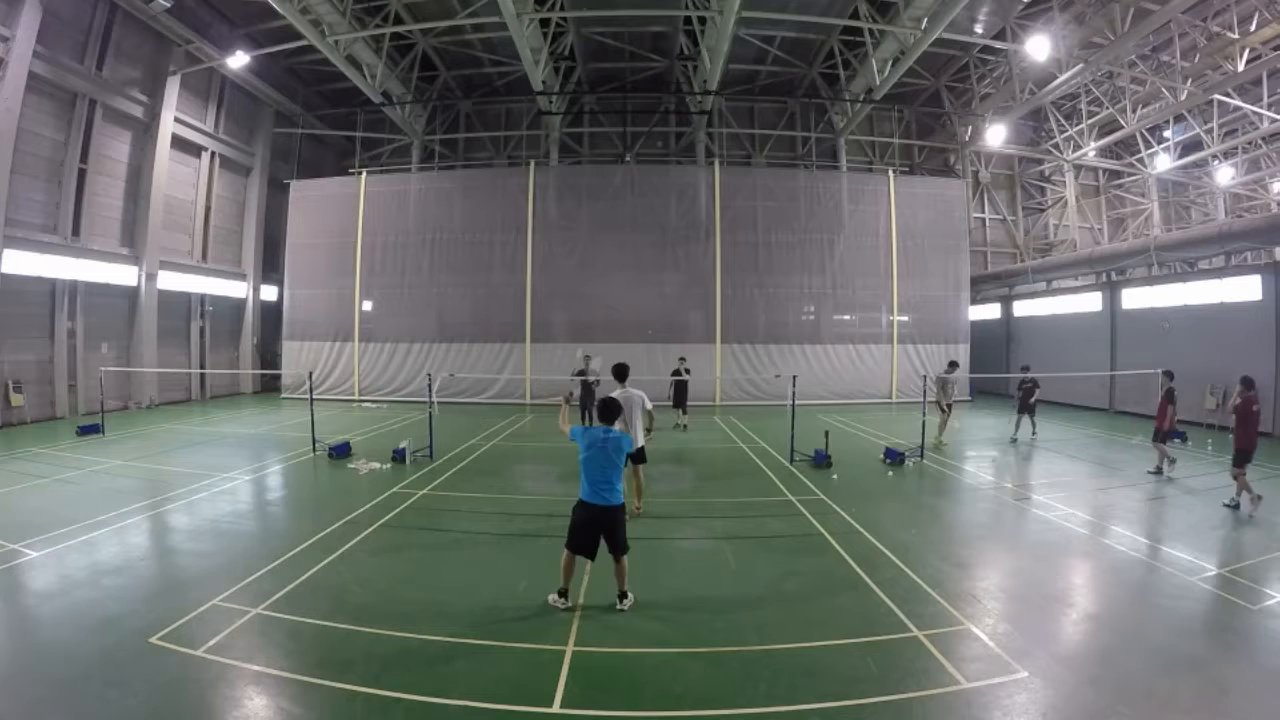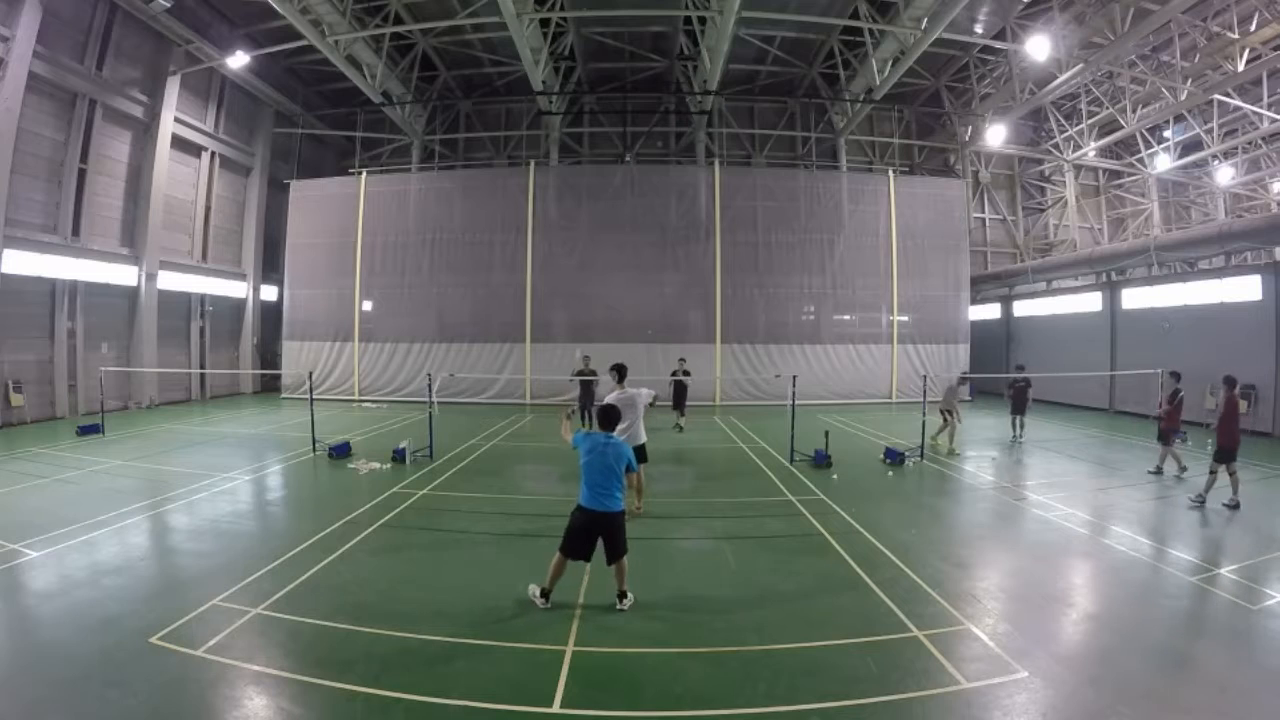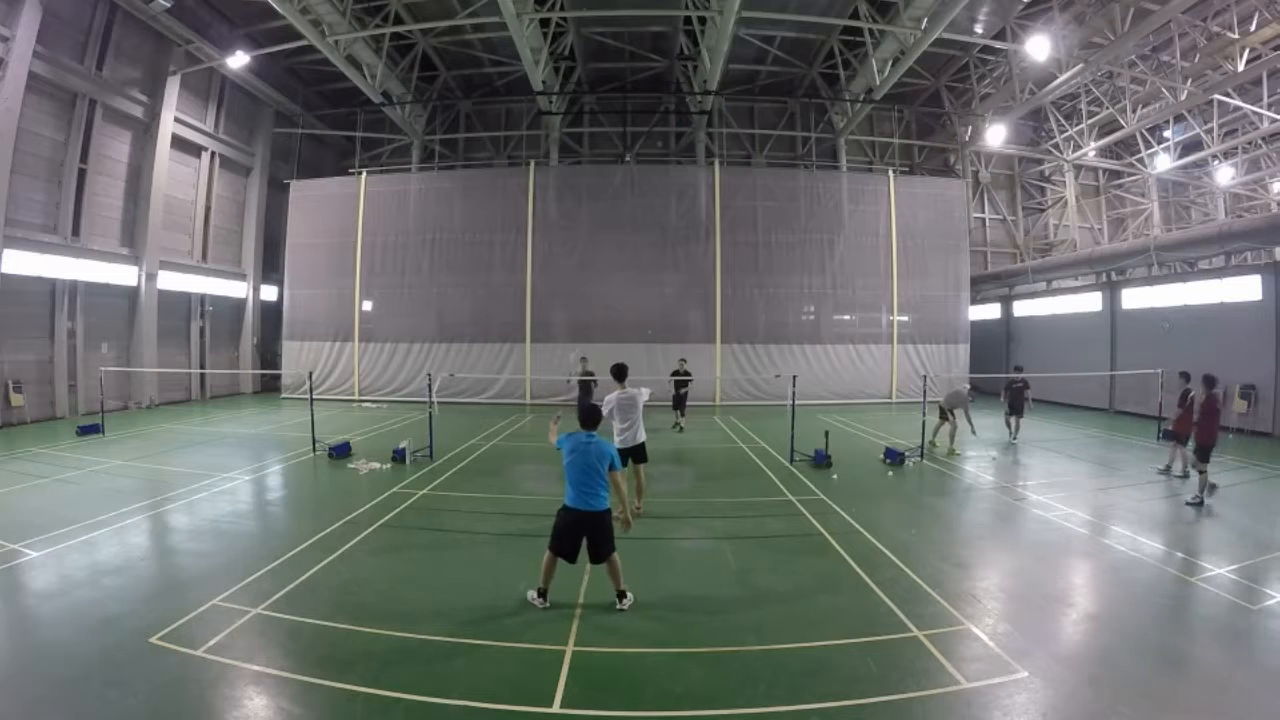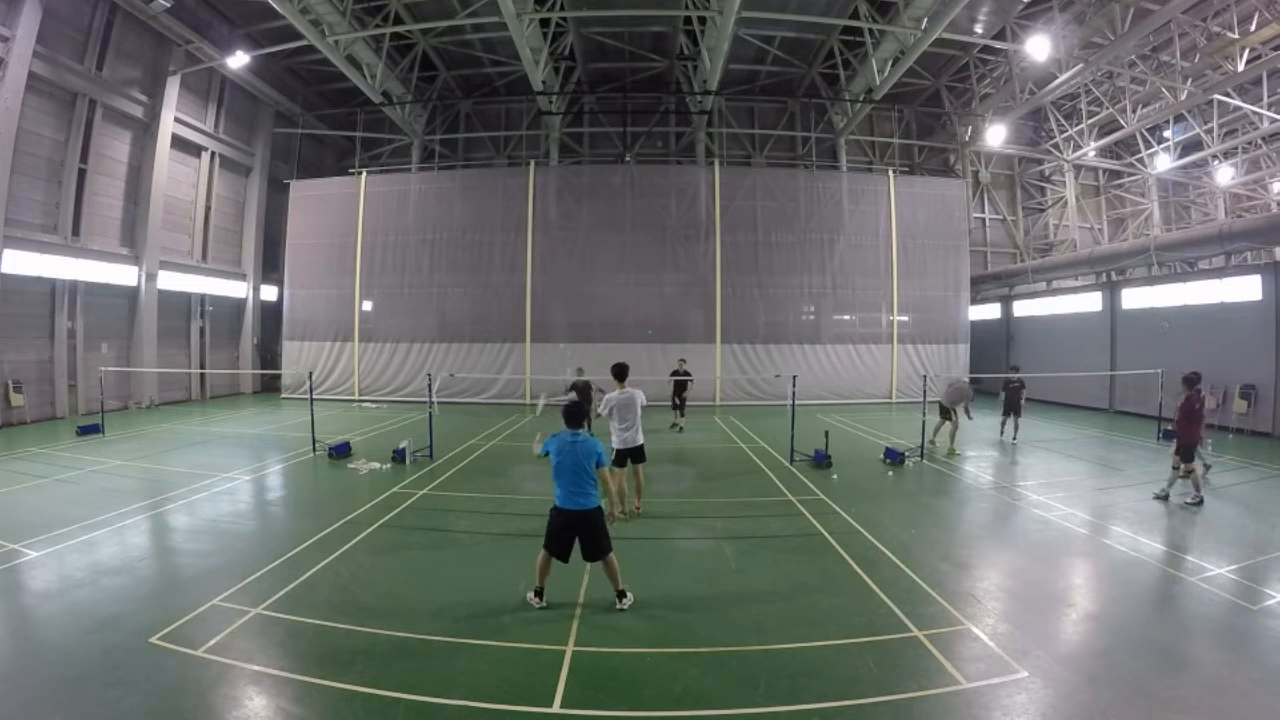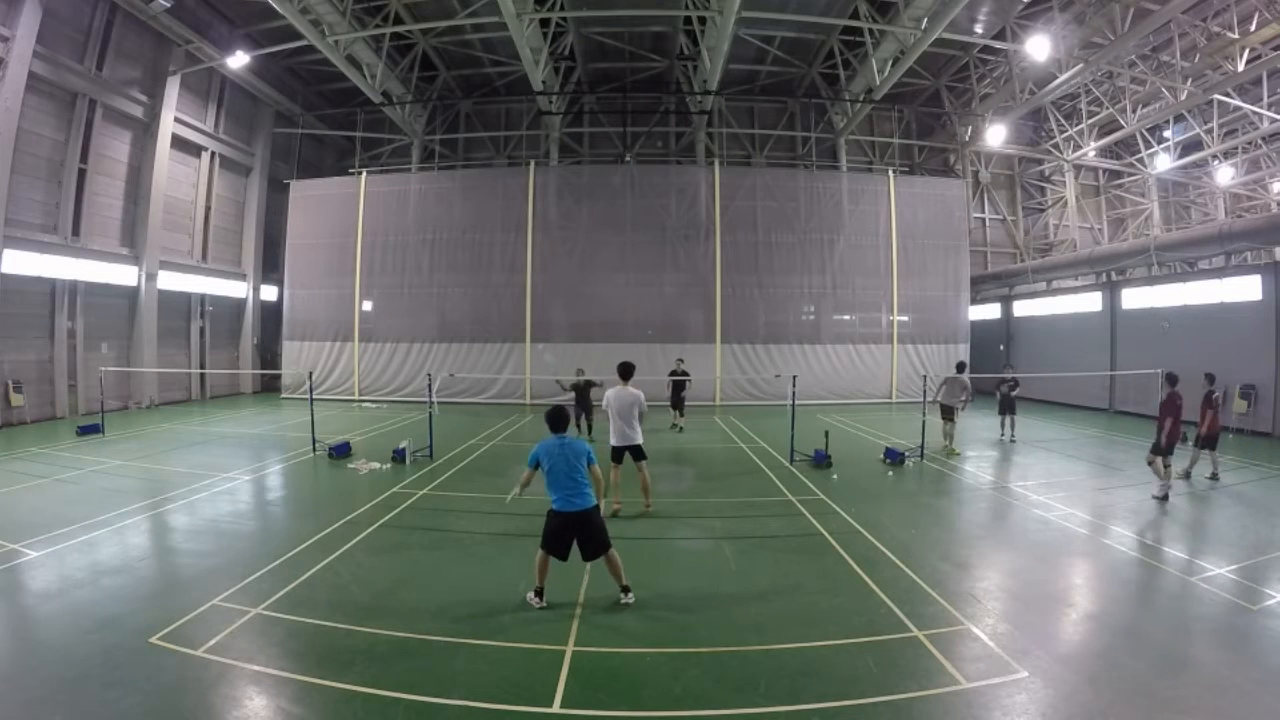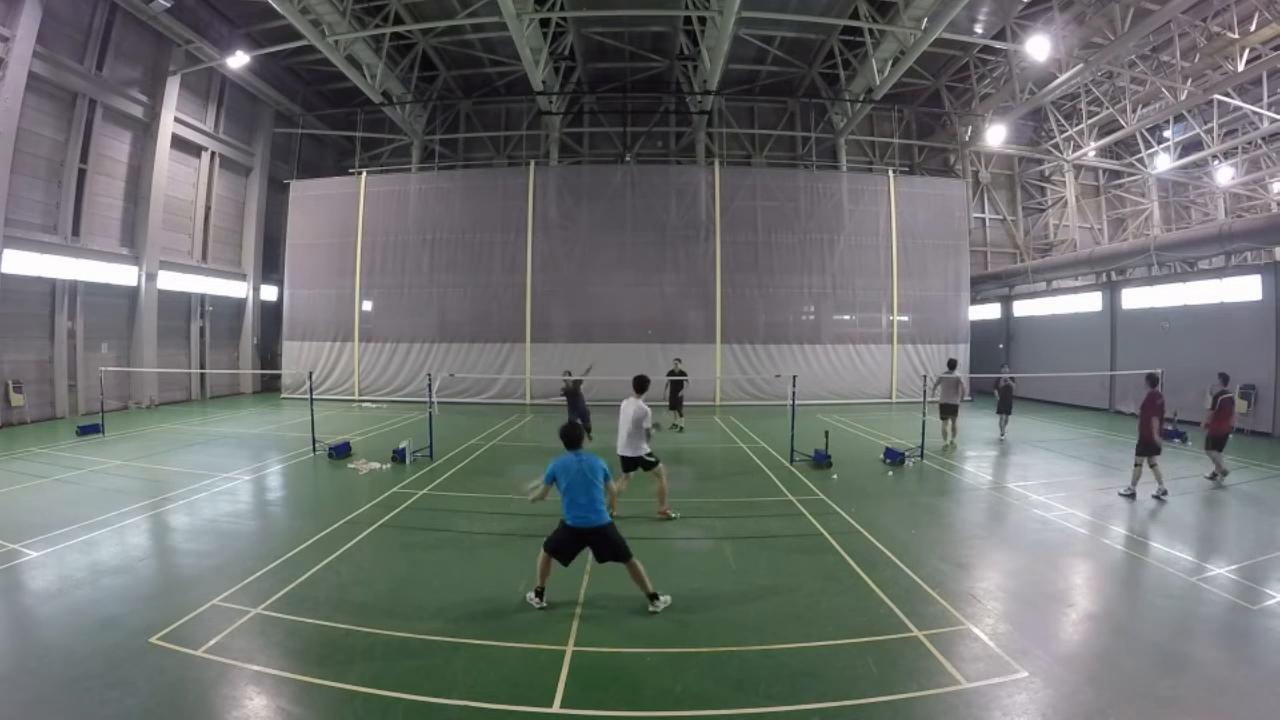
dt=0.3s
person 1, frame 1
left shoulder: (585, 434)
right shoulder: (624, 439)
left elbow: (563, 425)
left wrist: (565, 404)
left hip: (587, 505)
right hip: (614, 506)
left knee: (570, 550)
right knee: (619, 553)
left ankle: (562, 595)
right ankle: (623, 596)
person 1, frame 2
left shoulder: (586, 440)
right shoulder: (625, 449)
left elbow: (565, 435)
left wrist: (566, 419)
left hip: (586, 510)
right hip: (614, 512)
left knee: (564, 553)
right knee: (619, 555)
left ankle: (544, 594)
right ankle: (622, 596)
person 1, frame 3
left shoulder: (568, 441)
right shoulder: (608, 448)
left elbow: (552, 438)
right elbow: (618, 484)
left wrist: (555, 423)
right wrist: (626, 512)
left hip: (572, 510)
right hip: (599, 512)
left knee: (553, 552)
right knee: (609, 555)
left ankle: (541, 595)
right ankle: (621, 596)
person 1, frame 4
left shoulder: (553, 442)
right shoulder: (595, 446)
left elbow: (537, 451)
right elbow: (605, 480)
left wrist: (537, 441)
right wrist: (613, 507)
left hip: (562, 509)
right hip: (590, 510)
left knee: (547, 551)
right knee: (605, 554)
left ankle: (538, 594)
right ankle: (621, 596)
person 1, frame 5
left shoulder: (540, 449)
right shoulder: (582, 446)
left elbow: (526, 481)
right elbow: (598, 478)
left wrist: (519, 489)
right wrist: (597, 501)
left hip: (560, 512)
right hip: (588, 509)
left knee: (545, 551)
right knee: (607, 551)
left ankle: (538, 594)
right ankle: (625, 591)
person 1, frame 6
left shoulder: (556, 464)
right shoulder: (597, 462)
left elbow: (541, 495)
right elbow: (613, 492)
left wrist: (532, 496)
right wrist: (607, 509)
left hip: (572, 526)
right hip: (601, 524)
left knee: (547, 552)
right knee: (629, 559)
left ankle: (538, 595)
right ankle: (654, 599)
